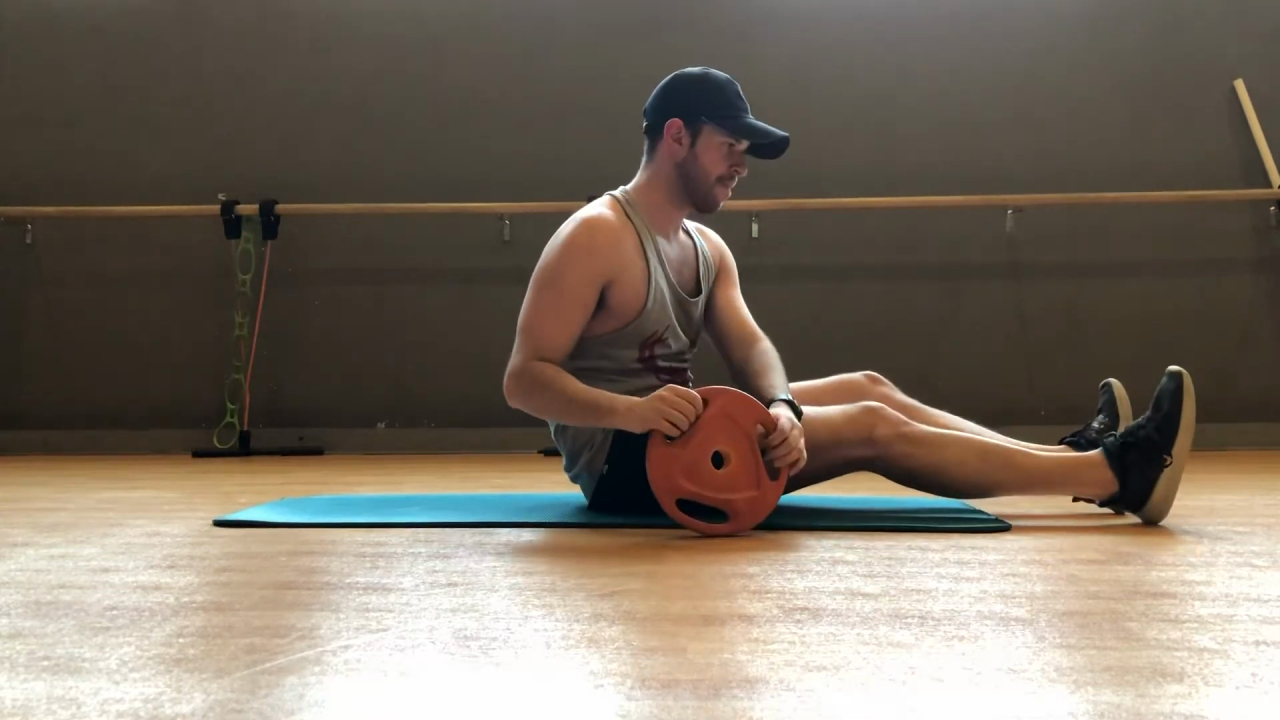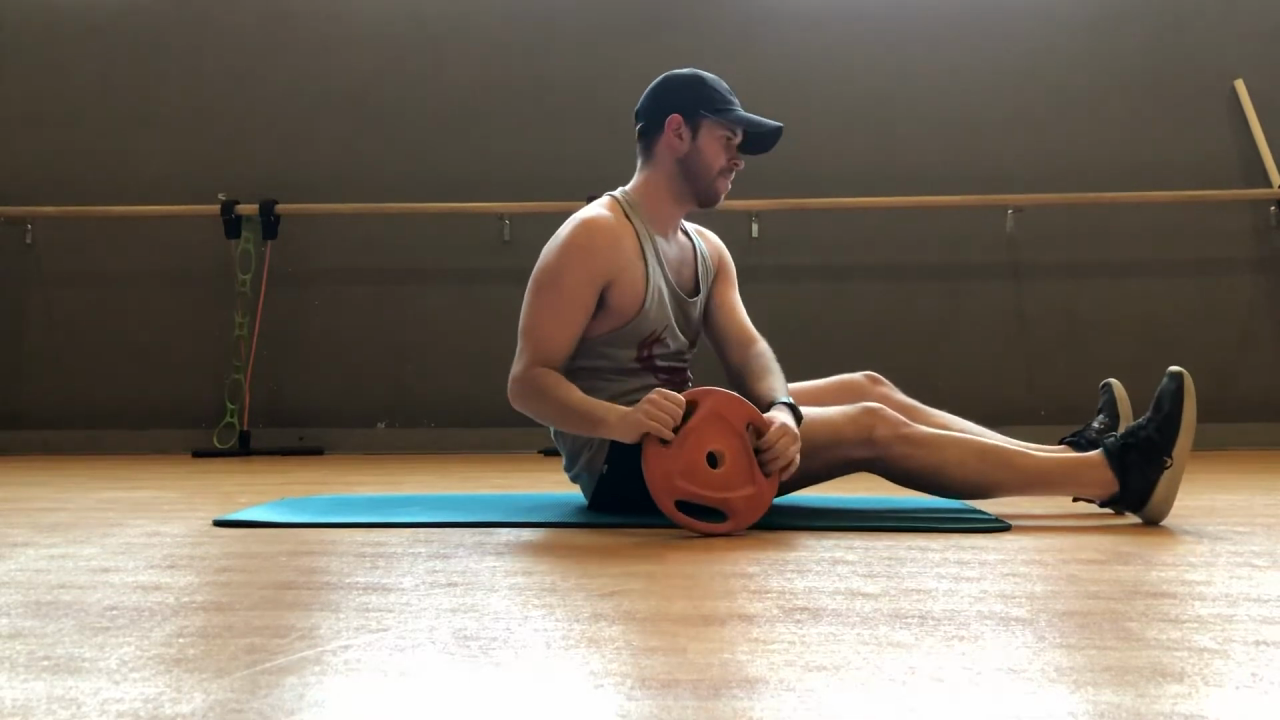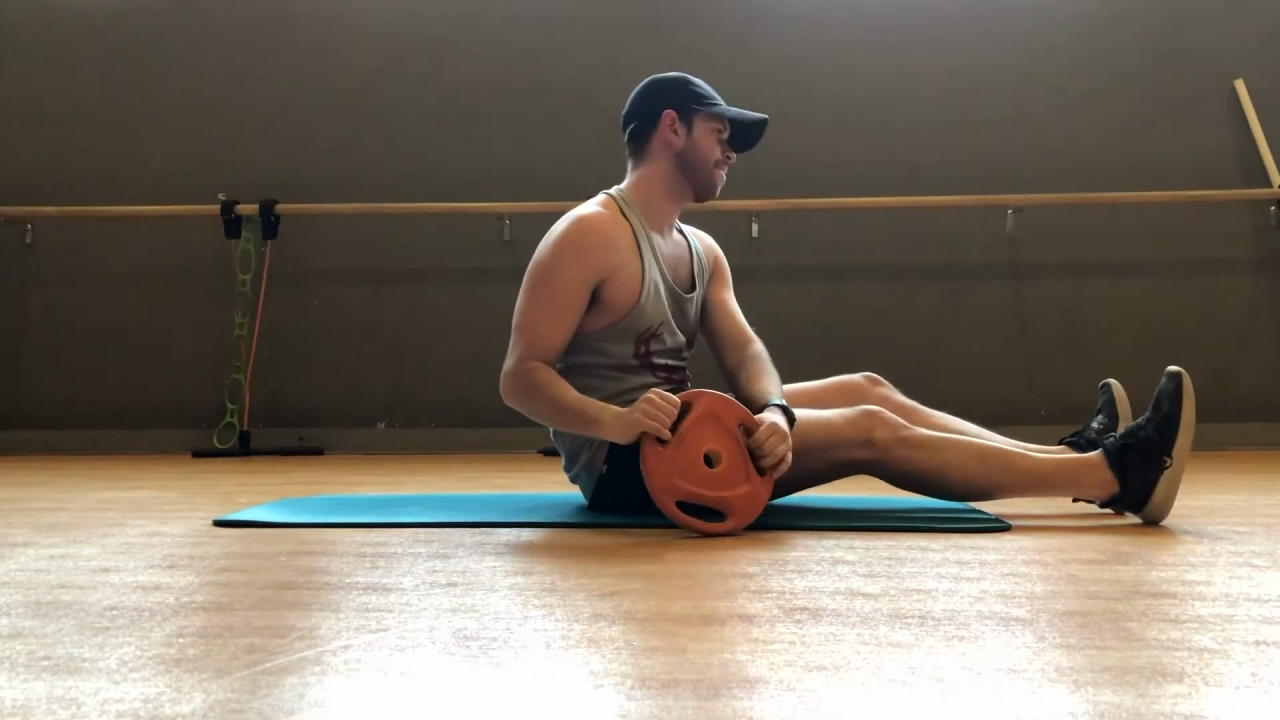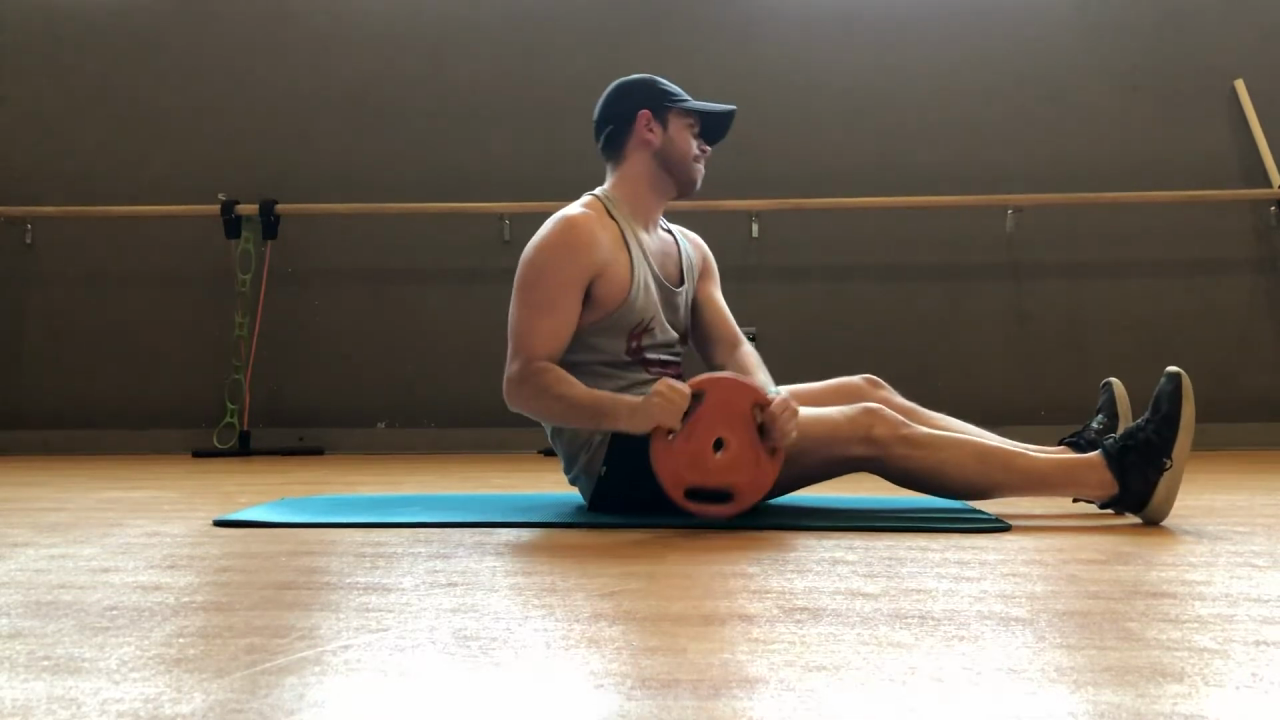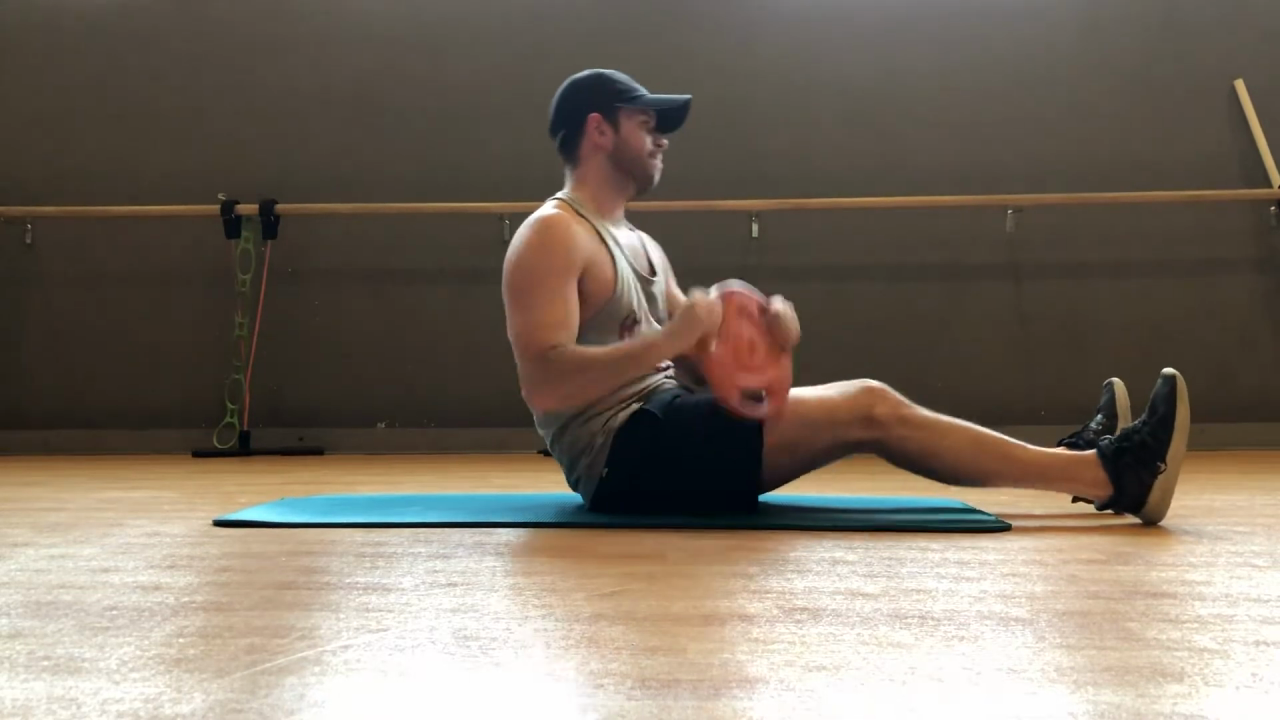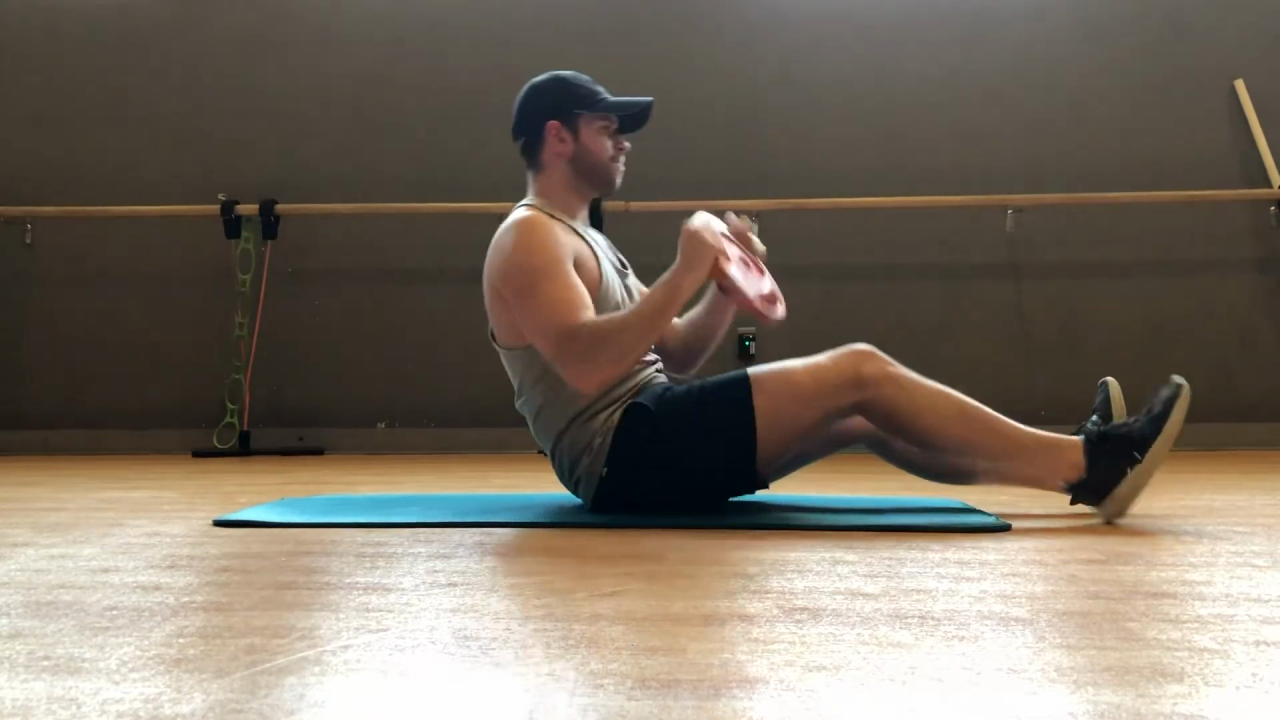
dt=0.2s
person 1, frame 1
left shoulder: (706, 247)
right shoulder: (594, 238)
left elbow: (750, 349)
right elbow: (524, 379)
left wrist: (781, 406)
right wrist: (630, 410)
left hip: (673, 437)
right hip: (622, 462)
left knee: (868, 389)
right knee: (870, 428)
left ankle: (1073, 457)
right ankle: (1113, 474)
person 1, frame 2
left shoulder: (705, 248)
right shoulder: (593, 239)
left elbow: (748, 352)
right elbow: (528, 382)
left wrist: (781, 411)
right wrist: (620, 420)
left hip: (674, 435)
right hip: (621, 461)
left knee: (867, 389)
right knee: (870, 430)
left ankle: (1071, 457)
right ankle: (1114, 473)
person 1, frame 3
left shoulder: (699, 249)
right shoulder: (588, 235)
left elbow: (743, 351)
right elbow: (520, 377)
left wrist: (773, 412)
right wrist: (613, 421)
left hip: (673, 436)
right hip: (621, 462)
left knee: (866, 391)
right knee: (869, 434)
left ankle: (1077, 458)
right ankle: (1115, 475)
person 1, frame 4
left shoulder: (687, 248)
right shoulder: (573, 236)
left elbow: (730, 347)
right elbow: (523, 382)
left wrist: (767, 399)
right wrist: (626, 414)
left hip: (670, 437)
right hip: (620, 461)
left knee: (866, 393)
right knee: (868, 431)
left ankle: (1072, 458)
right ankle: (1115, 476)
person 1, frame 5
left shoulder: (638, 242)
right shoulder: (551, 236)
left elbow: (704, 357)
right elbow: (542, 383)
right wrist: (670, 338)
left hip: (663, 431)
right hip: (622, 459)
left knee: (865, 398)
right knee: (867, 411)
left ankle: (1071, 458)
right ankle: (1112, 477)
person 1, frame 6
left shoulder: (584, 238)
right shoulder: (529, 238)
left elbow: (675, 356)
right elbow: (584, 368)
left wrist: (726, 283)
right wrist: (681, 278)
left hip: (646, 440)
right hip: (623, 457)
left knee: (859, 415)
right knee: (860, 370)
left ankle: (1072, 462)
right ankle: (1088, 464)
